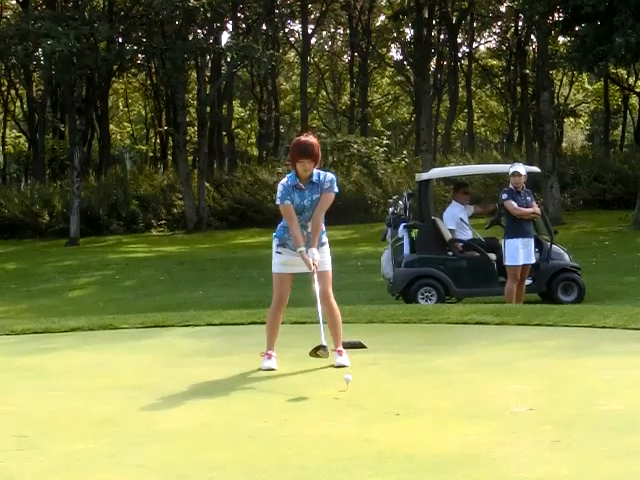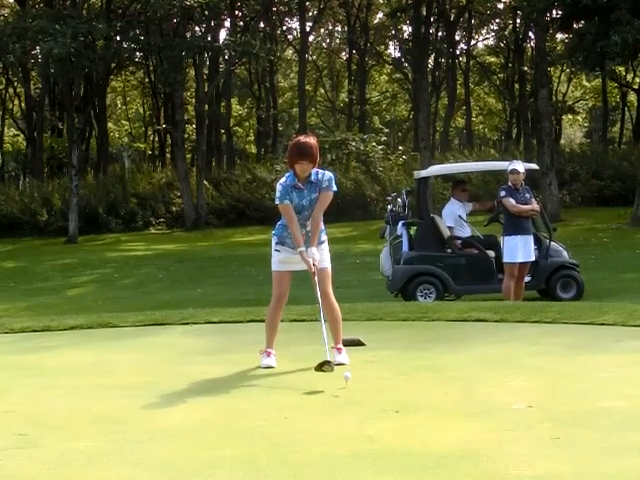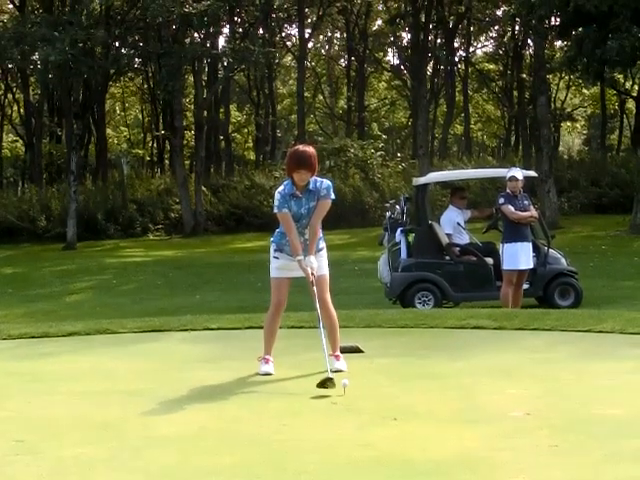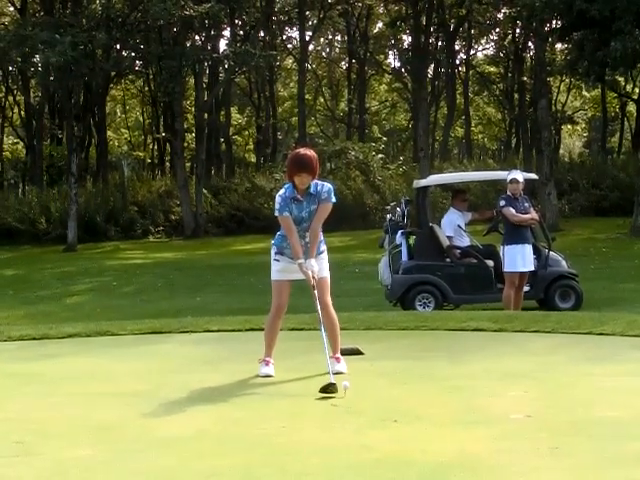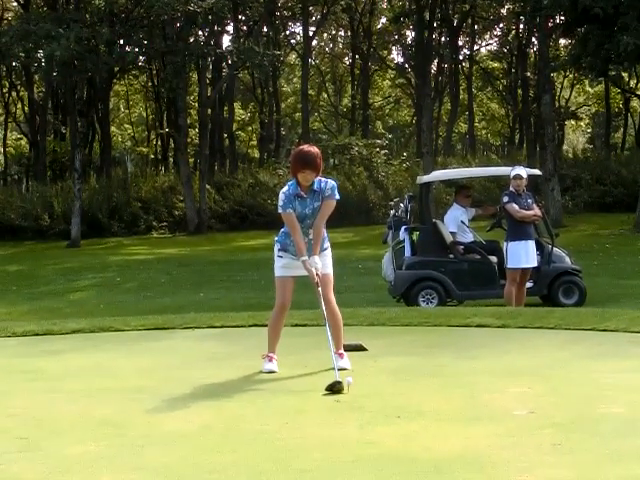
dt=1s
person 1, frame 1
left shoulder: (327, 180)
right shoulder: (285, 186)
left elbow: (318, 216)
right elbow: (292, 223)
left wrist: (313, 249)
right wrist: (303, 253)
left hip: (318, 244)
right hip: (287, 246)
left knee: (326, 296)
right knee: (279, 299)
left ankle: (339, 349)
right ankle: (269, 352)
person 1, frame 2
left shoulder: (325, 179)
right shoulder: (283, 186)
left elbow: (317, 215)
right elbow: (292, 223)
left wrist: (312, 248)
right wrist: (303, 253)
left hip: (317, 241)
right hip: (286, 244)
left knee: (326, 294)
right knee: (279, 297)
left ankle: (339, 347)
right ankle: (268, 350)
person 1, frame 3
left shoulder: (324, 187)
right shoulder: (282, 194)
left elbow: (315, 224)
right elbow: (291, 231)
left wrist: (310, 256)
right wrist: (301, 262)
left hip: (315, 249)
right hip: (284, 251)
left knee: (324, 301)
right knee: (277, 304)
left ankle: (336, 354)
right ankle: (266, 357)
person 1, frame 4
left shoulder: (325, 190)
right shoulder: (283, 197)
left elbow: (315, 227)
right elbow: (292, 234)
left wrist: (311, 260)
right wrist: (302, 265)
left hip: (316, 252)
right hip: (285, 254)
left knee: (325, 303)
right knee: (278, 307)
left ankle: (337, 356)
right ankle: (267, 359)
person 1, frame 5
left shoulder: (328, 187)
right shoulder: (286, 194)
left elbow: (319, 224)
right elbow: (295, 231)
left wrist: (315, 257)
right wrist: (305, 262)
left hip: (320, 249)
right hip: (289, 251)
left knee: (329, 300)
right knee: (282, 303)
left ankle: (340, 352)
right ankle: (270, 355)
person 2, frame 1
left shoulder: (528, 193)
right shoulder: (506, 193)
left elbow: (538, 213)
right elbow: (515, 210)
left wrist: (522, 213)
right wrist: (531, 210)
left hip: (528, 238)
right hip: (513, 239)
left knee: (522, 279)
right knee: (513, 278)
person 2, frame 2
left shoulder: (527, 190)
right shoulder: (504, 190)
left elbow: (536, 210)
right elbow: (513, 207)
left wrist: (521, 210)
right wrist: (530, 207)
left hip: (527, 235)
right hip: (511, 236)
left knee: (521, 276)
right knee: (510, 275)
person 2, frame 3
left shoulder: (525, 197)
right shoulder: (503, 197)
left elbow: (535, 217)
right elbow: (513, 214)
left wrist: (520, 217)
right wrist: (529, 214)
left hip: (526, 243)
right hip: (510, 243)
left knee: (520, 284)
right knee: (509, 283)
person 2, frame 4
left shoulder: (525, 199)
right shoulder: (504, 200)
left elbow: (535, 219)
right elbow: (514, 217)
left wrist: (521, 219)
right wrist: (529, 216)
left hip: (527, 245)
right hip: (511, 246)
left knee: (521, 286)
right knee: (511, 285)
person 2, frame 5
left shoulder: (529, 196)
right shoulder: (507, 196)
left elbow: (538, 216)
right elbow: (518, 213)
left wrist: (524, 215)
right wrist: (532, 213)
left hip: (529, 241)
right hip: (514, 242)
left knee: (523, 282)
right knee: (512, 281)
